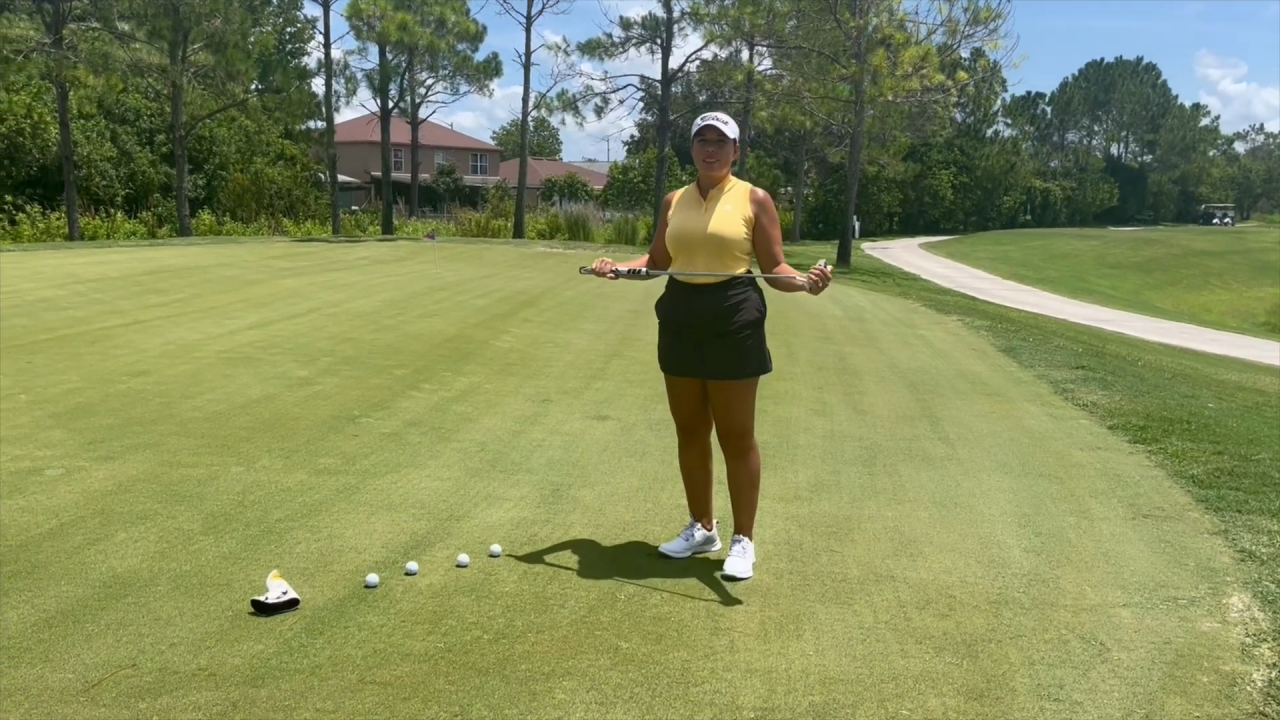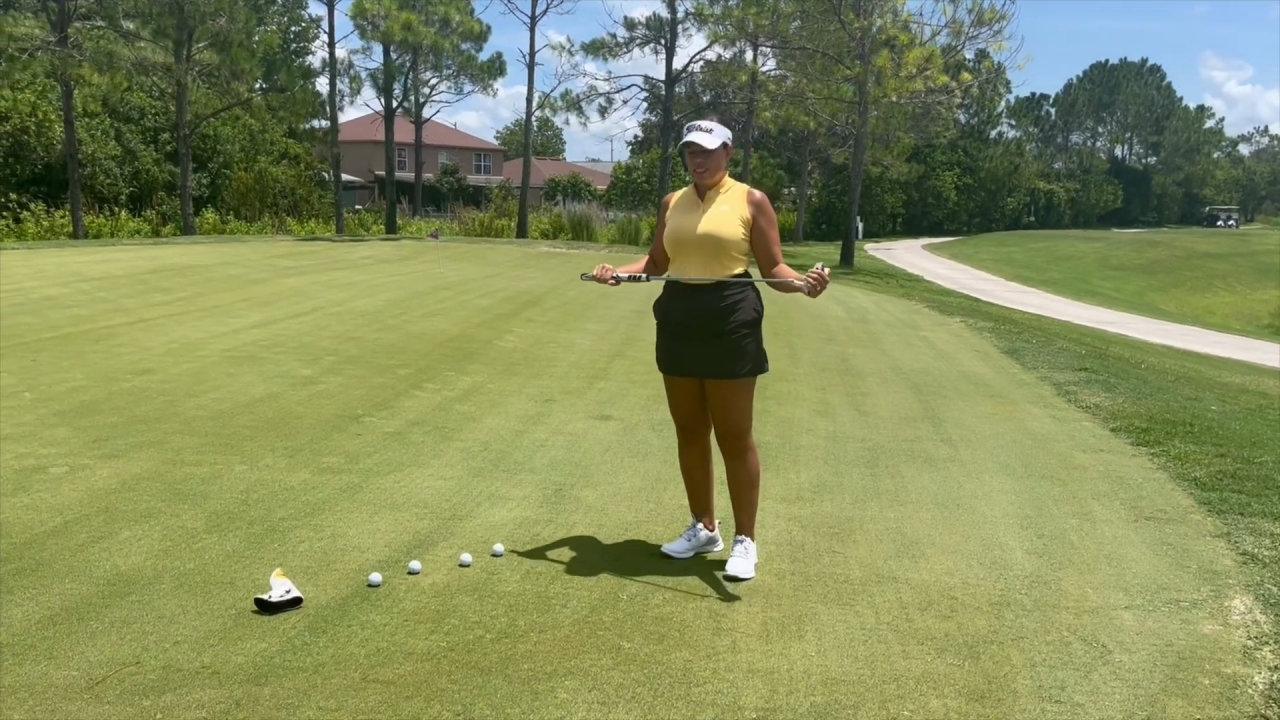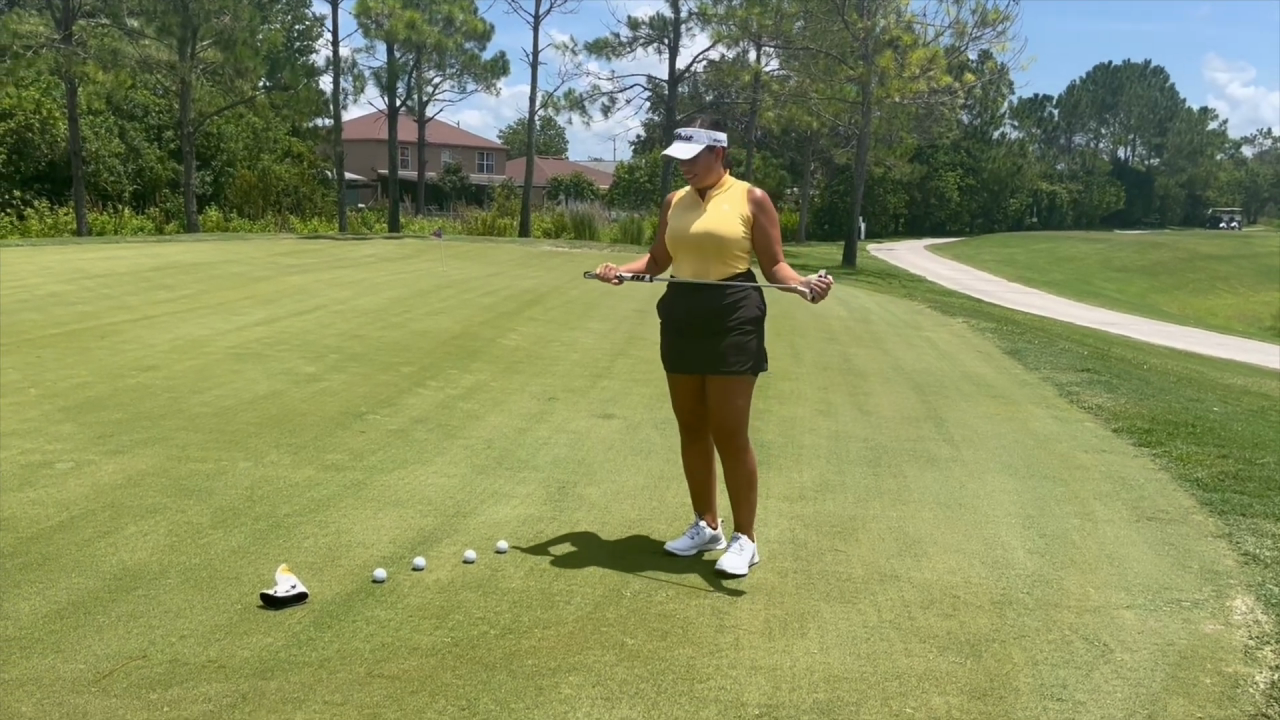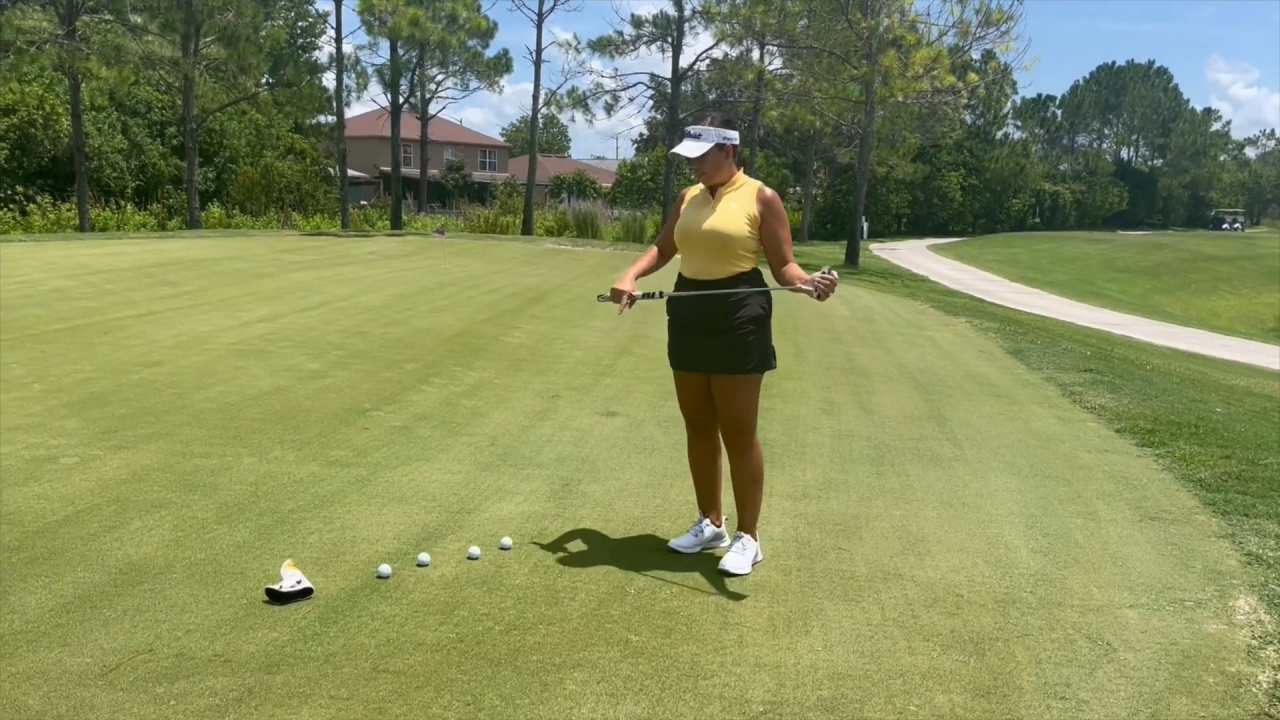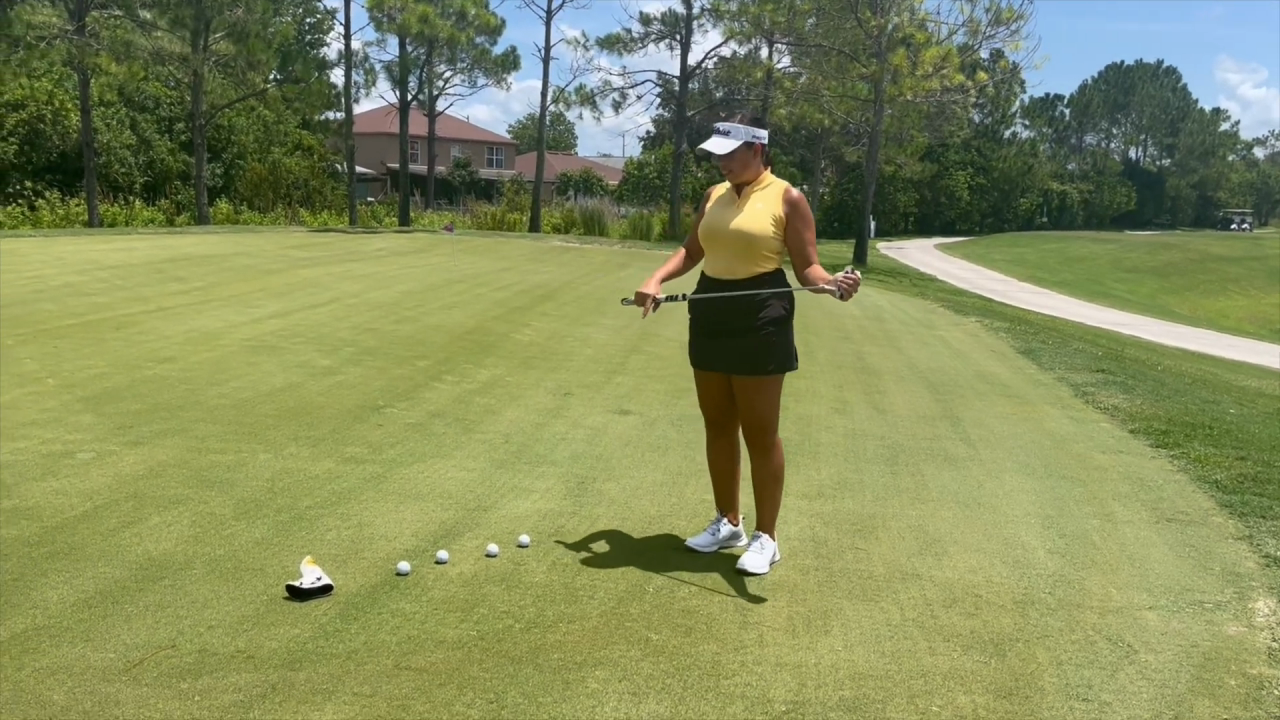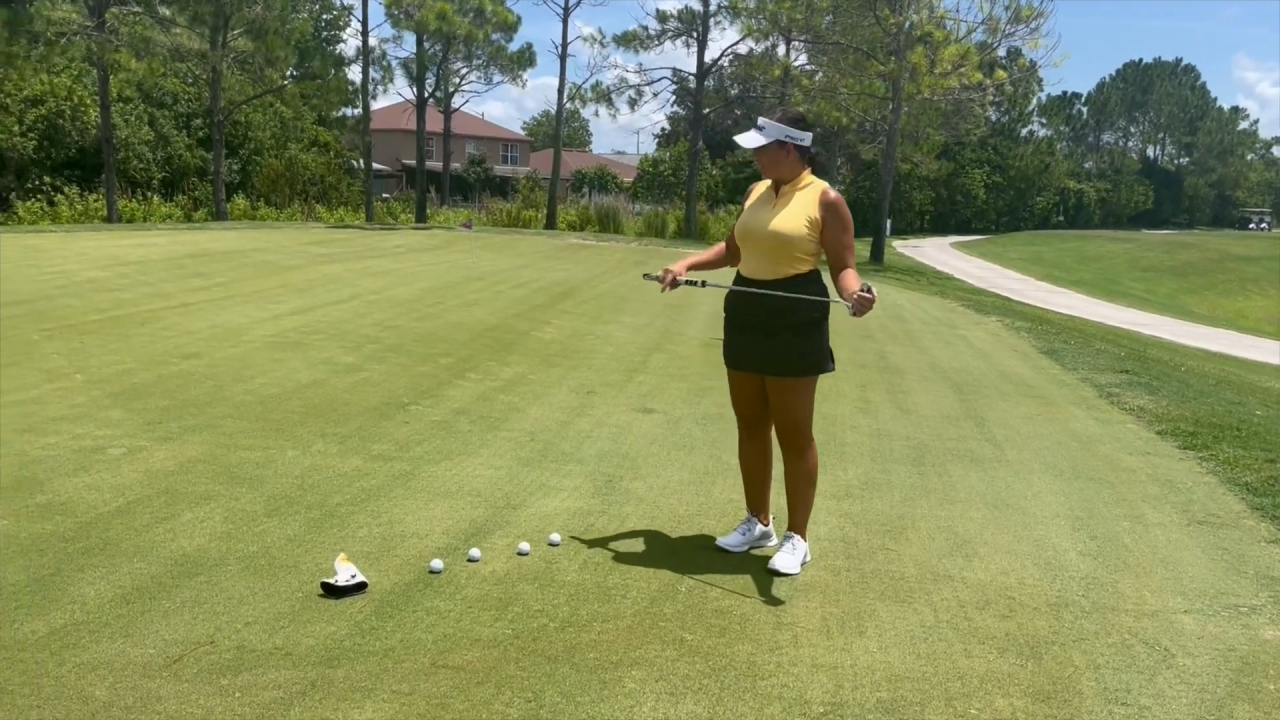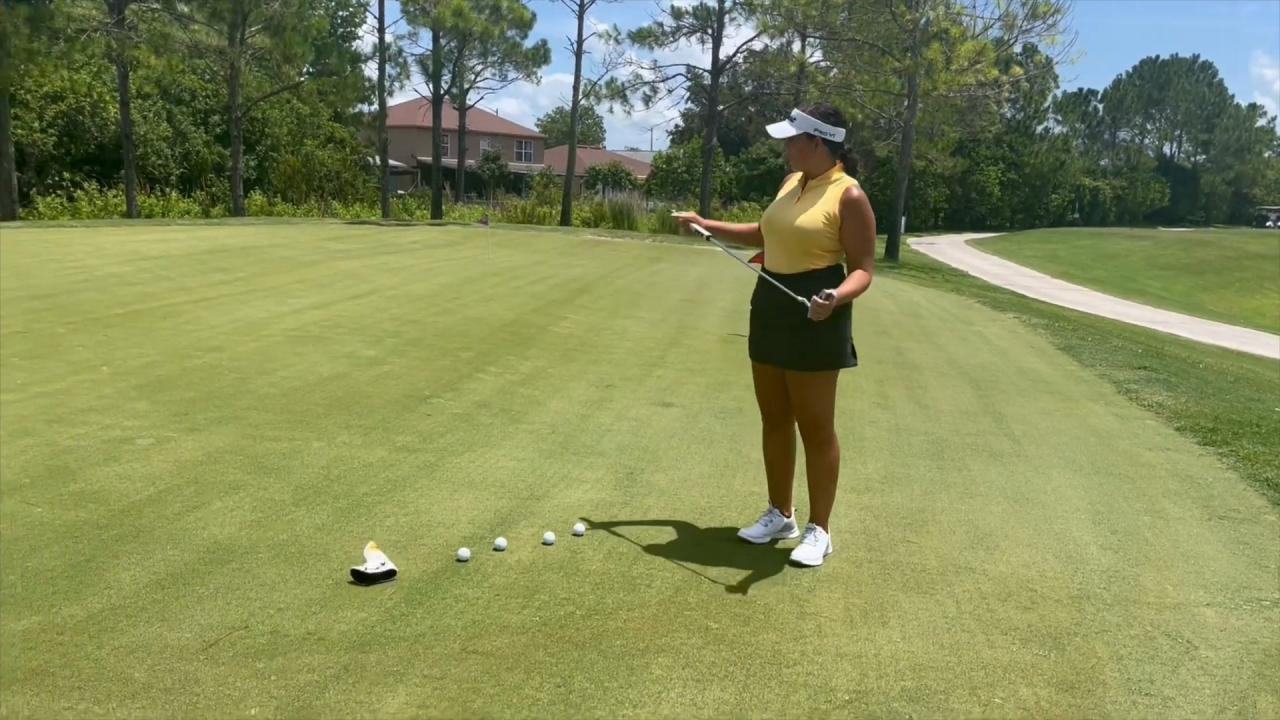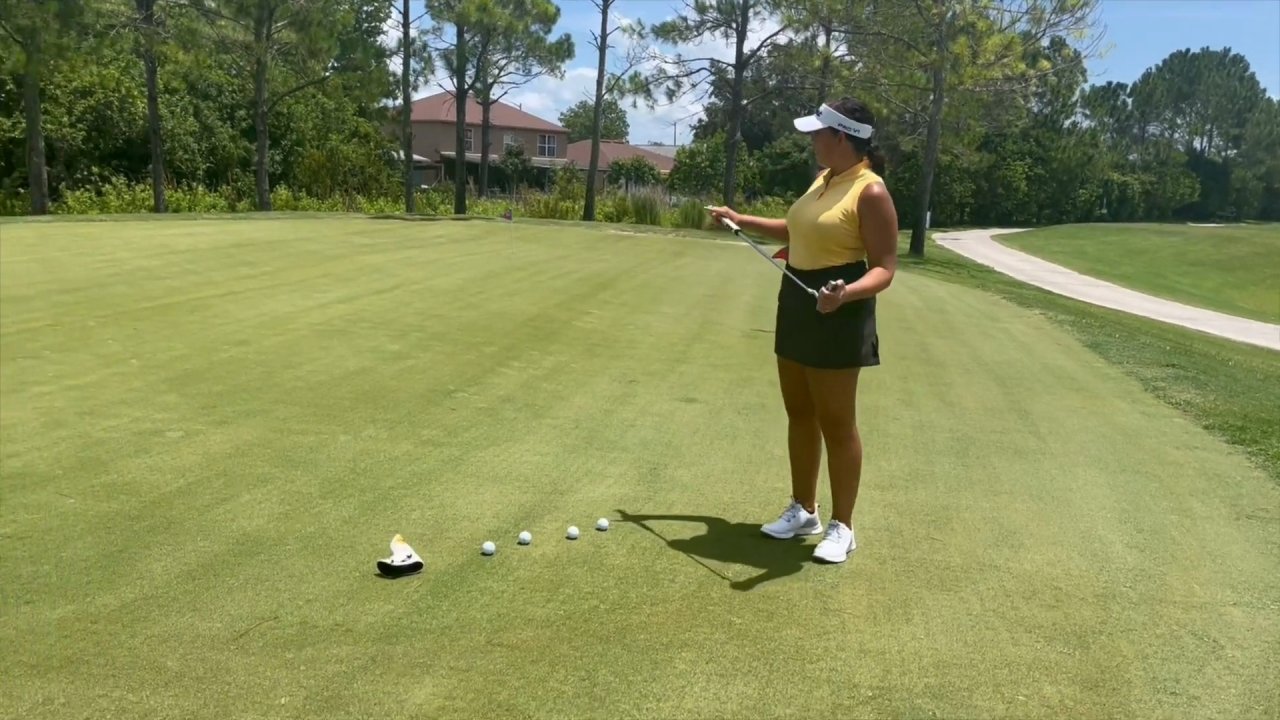
dt=0.3s
person 1, frame 1
left shoulder: (754, 199)
right shoulder: (674, 201)
left elbow: (774, 268)
right elbow: (657, 259)
left wrist: (805, 280)
right wrist: (618, 267)
left hip: (733, 320)
right hip: (680, 319)
left knee: (736, 437)
right knee: (689, 431)
left ankle: (743, 540)
right ankle: (701, 527)
person 1, frame 2
left shoulder: (751, 199)
right shoulder: (672, 202)
left elbow: (773, 267)
right elbow: (656, 262)
left wrist: (802, 282)
right wrist: (618, 272)
left hip: (730, 320)
right hip: (678, 319)
left knee: (734, 436)
right knee: (689, 431)
left ankle: (745, 540)
right ankle: (703, 527)
person 1, frame 3
left shoulder: (751, 198)
right shoulder: (675, 202)
left elbow: (774, 265)
right elbow: (658, 259)
left wrist: (804, 283)
right wrist: (620, 271)
left hip: (732, 320)
right hip: (681, 319)
left knee: (730, 435)
right knee: (692, 429)
left ankle: (744, 538)
right ankle: (706, 525)
person 1, frame 4
left shoulder: (761, 198)
right shoulder: (688, 197)
left elbow: (782, 265)
right elbow: (663, 249)
left wrist: (809, 282)
right wrist: (631, 277)
left hip: (738, 318)
right hip: (688, 315)
left knee: (739, 433)
right knee: (698, 427)
left ankle: (748, 537)
right ankle: (710, 523)
person 1, frame 5
left shoulder: (787, 197)
right shoulder: (714, 195)
left elbow: (806, 266)
right elbow: (692, 250)
left wrist: (831, 283)
right wrist: (656, 279)
left hip: (760, 318)
right hip: (709, 314)
left knee: (760, 432)
right knee: (717, 426)
left ankle: (766, 537)
right ankle: (727, 522)
person 1, frame 6
left shoulder: (825, 199)
right shoulder: (755, 192)
left elbow: (843, 267)
right elbow: (734, 249)
left wrist: (854, 293)
right wrist: (685, 265)
left hip: (795, 319)
right hip: (745, 314)
left knee: (794, 434)
right knee: (750, 427)
left ankle: (797, 538)
right ankle: (758, 522)
person 1, frame 7
left shoulder: (849, 196)
right shoulder: (792, 183)
left elbow: (863, 269)
right elbow: (766, 234)
left wrist: (836, 298)
right wrist: (705, 224)
left hip: (813, 318)
right hip: (770, 306)
left knee: (816, 426)
right knee: (774, 419)
left ankle: (819, 530)
right ankle: (780, 514)
person 1, frame 8
left shoulder: (871, 192)
right shoulder: (824, 179)
left elbow: (884, 267)
left wrist: (846, 293)
right wrist: (741, 220)
left hip: (836, 315)
right hip: (797, 304)
left knee: (836, 423)
right knee: (799, 415)
left ankle: (841, 527)
right ankle: (802, 511)
